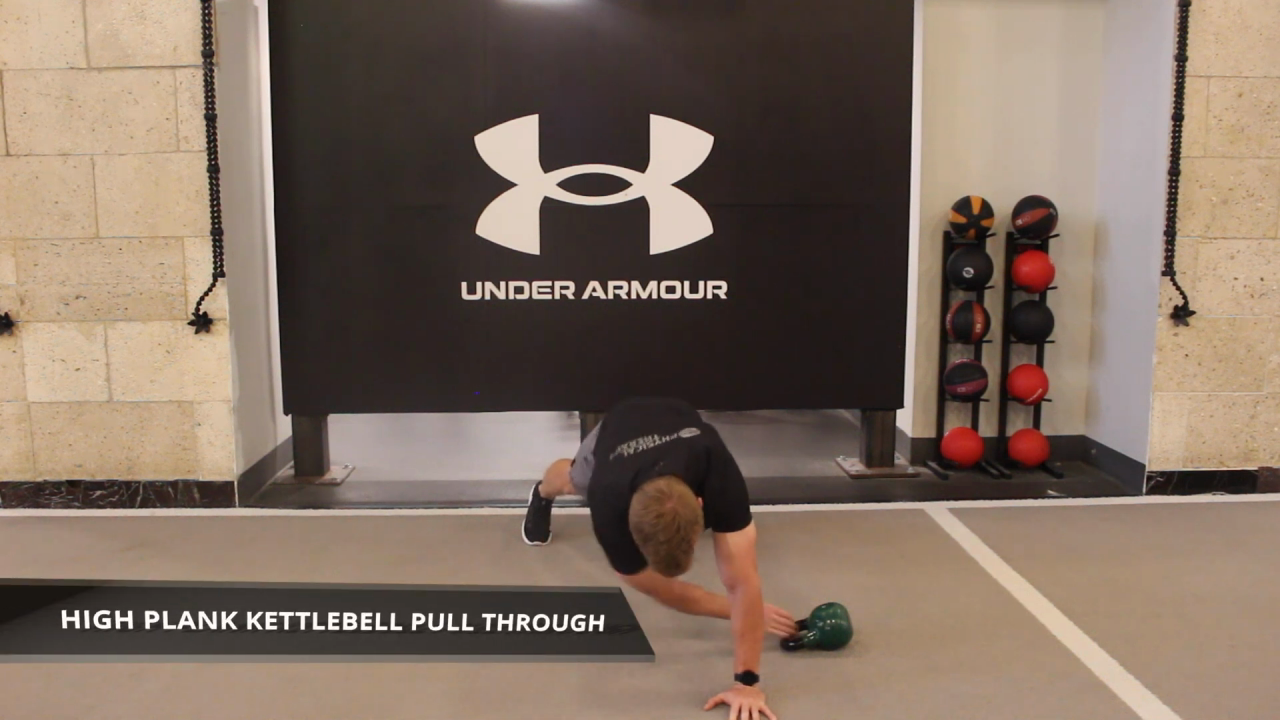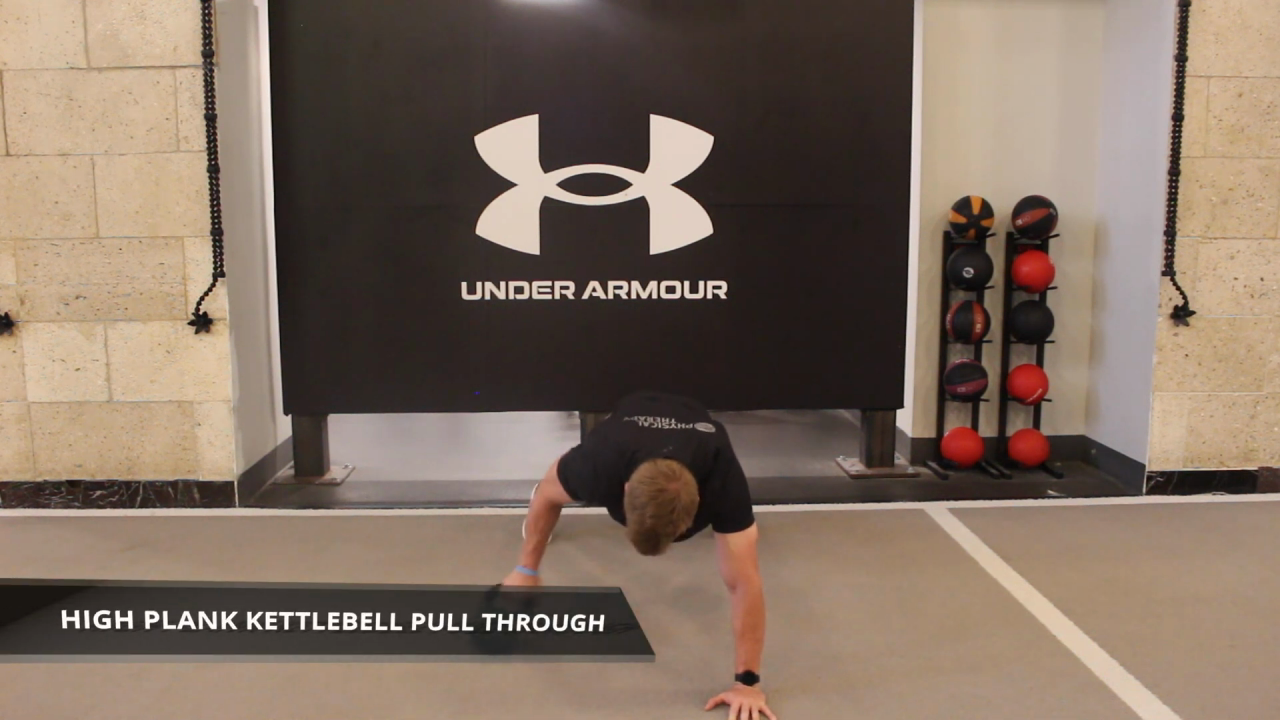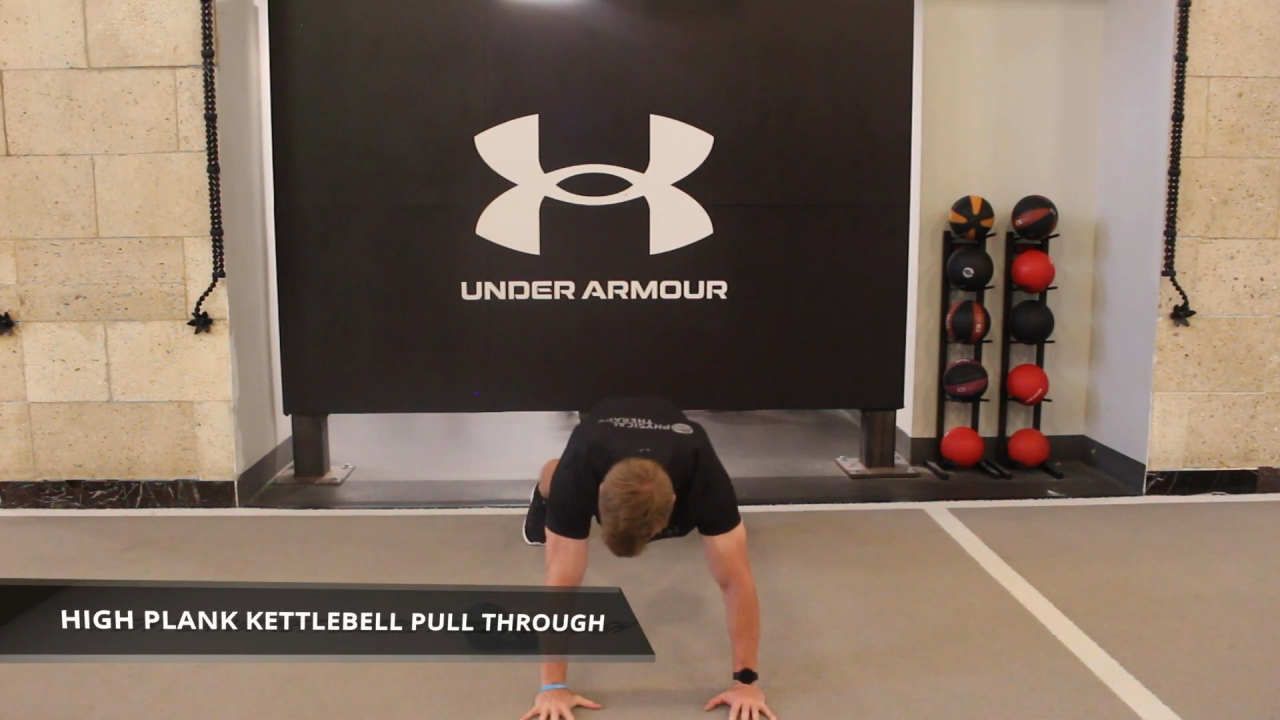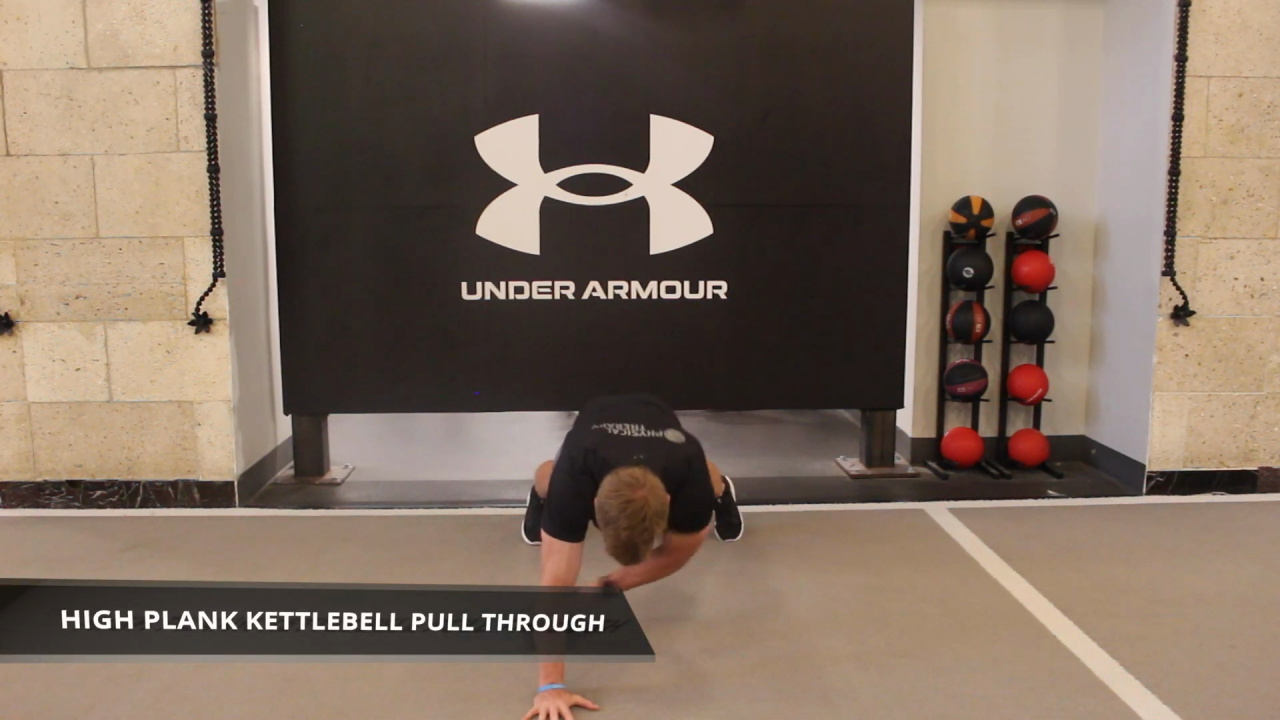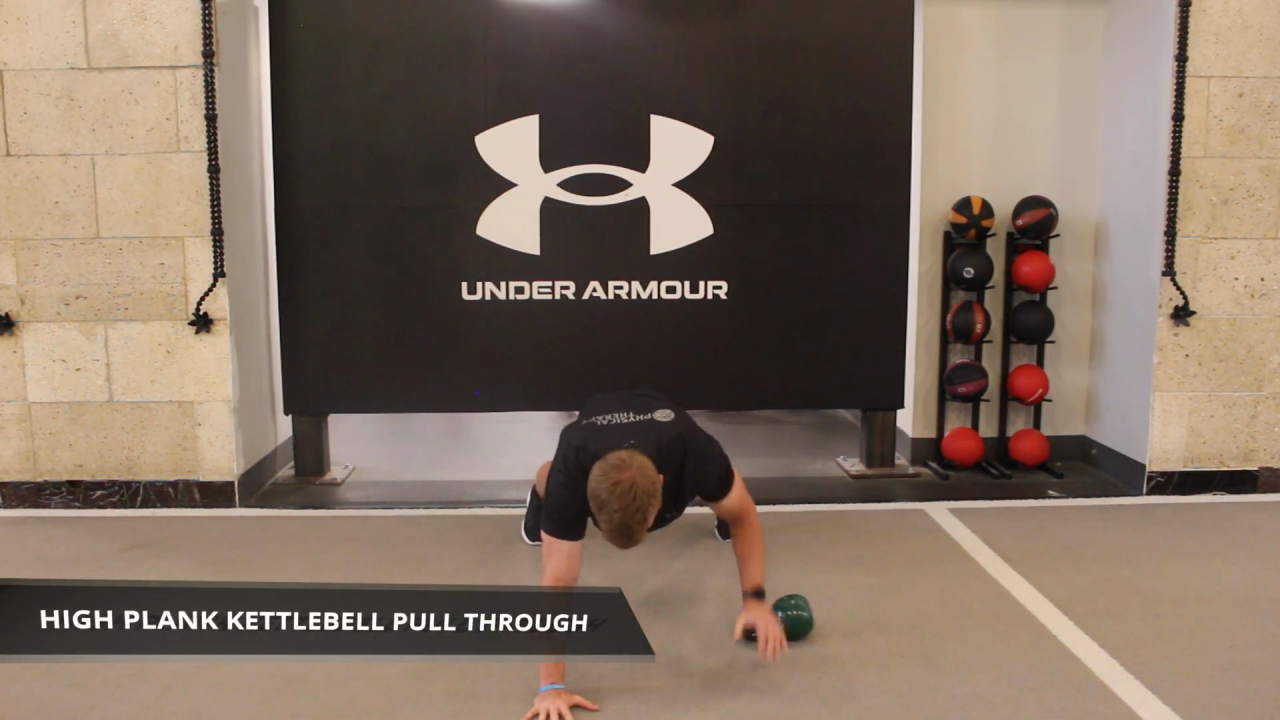
dt=1s
person 1, frame 1
left shoulder: (718, 477)
right shoulder: (611, 505)
left elbow: (742, 582)
right elbow: (663, 590)
left wrist: (747, 681)
right wrist: (749, 614)
right knee: (573, 481)
right ankle: (542, 494)
person 1, frame 2
left shoulder: (722, 479)
right shoulder: (602, 462)
left elbow: (743, 583)
right elbow: (550, 497)
left wrist: (746, 680)
right wrist: (526, 569)
left hip: (697, 443)
right hip: (631, 424)
right knee: (561, 481)
right ankle: (552, 481)
person 1, frame 3
left shoulder: (700, 473)
right shoulder: (577, 473)
left elbow: (734, 580)
right elbow: (561, 580)
left wrist: (746, 680)
right wrist: (553, 686)
left hip: (676, 449)
right hip: (603, 436)
right ankle: (543, 493)
person 1, frame 4
left shoulder: (689, 474)
right shoulder: (574, 479)
left elbow: (678, 551)
right elbow: (557, 580)
left wrist: (607, 589)
right wrist: (550, 685)
left hip: (660, 437)
right hip: (596, 423)
right ankle: (541, 492)
person 1, frame 5
left shoulder: (692, 453)
right shoulder: (572, 474)
left elbow: (742, 515)
right elbow: (558, 580)
left wrist: (754, 597)
right wrist: (552, 685)
left hip: (665, 438)
right hip: (591, 441)
right ankle: (541, 492)
